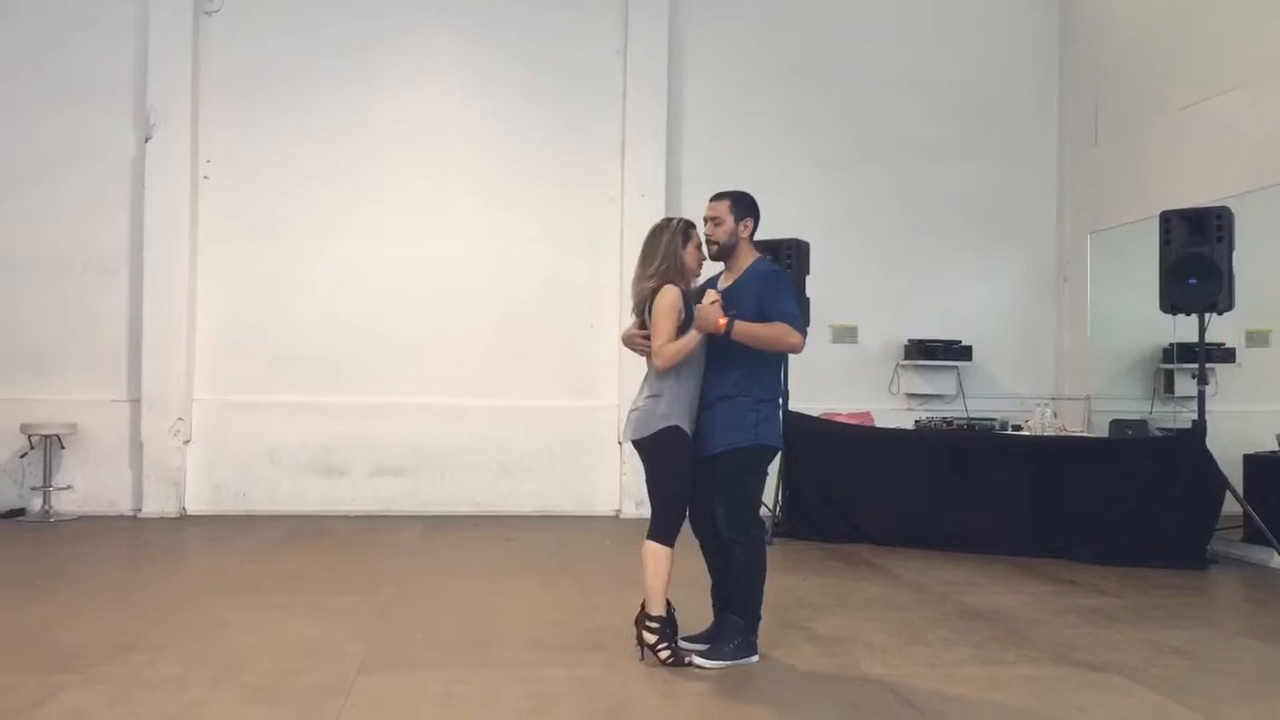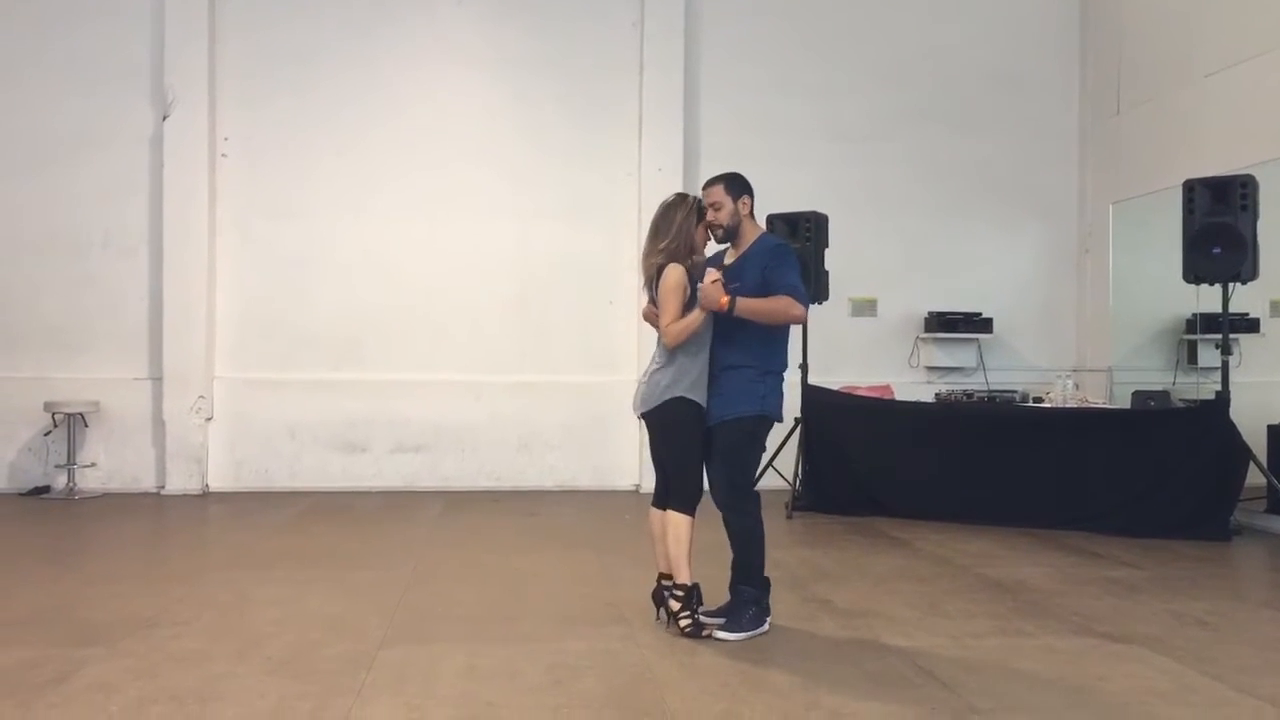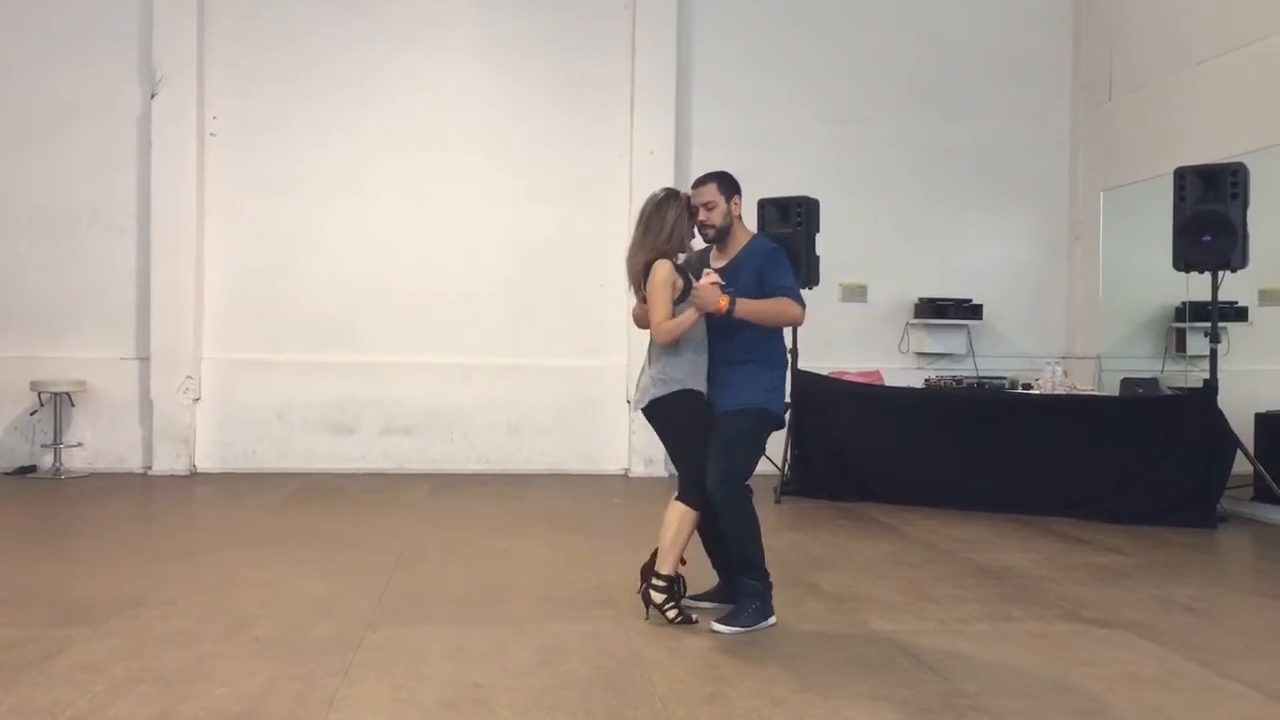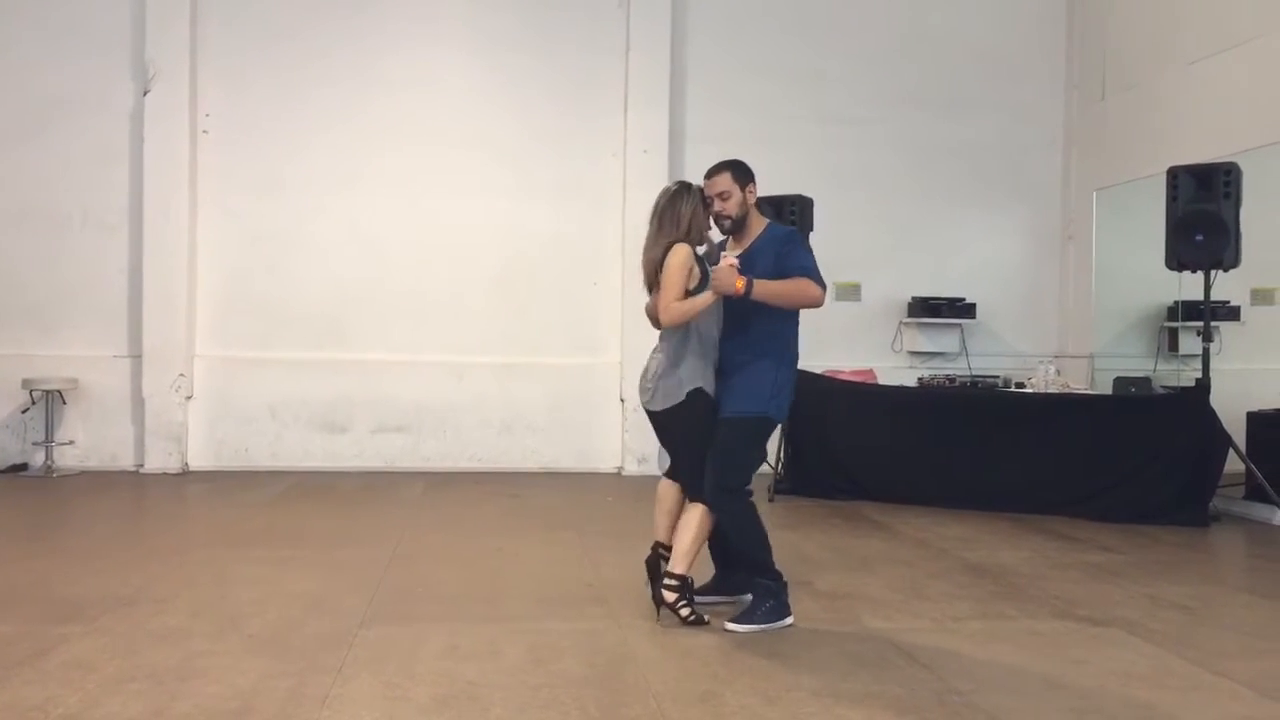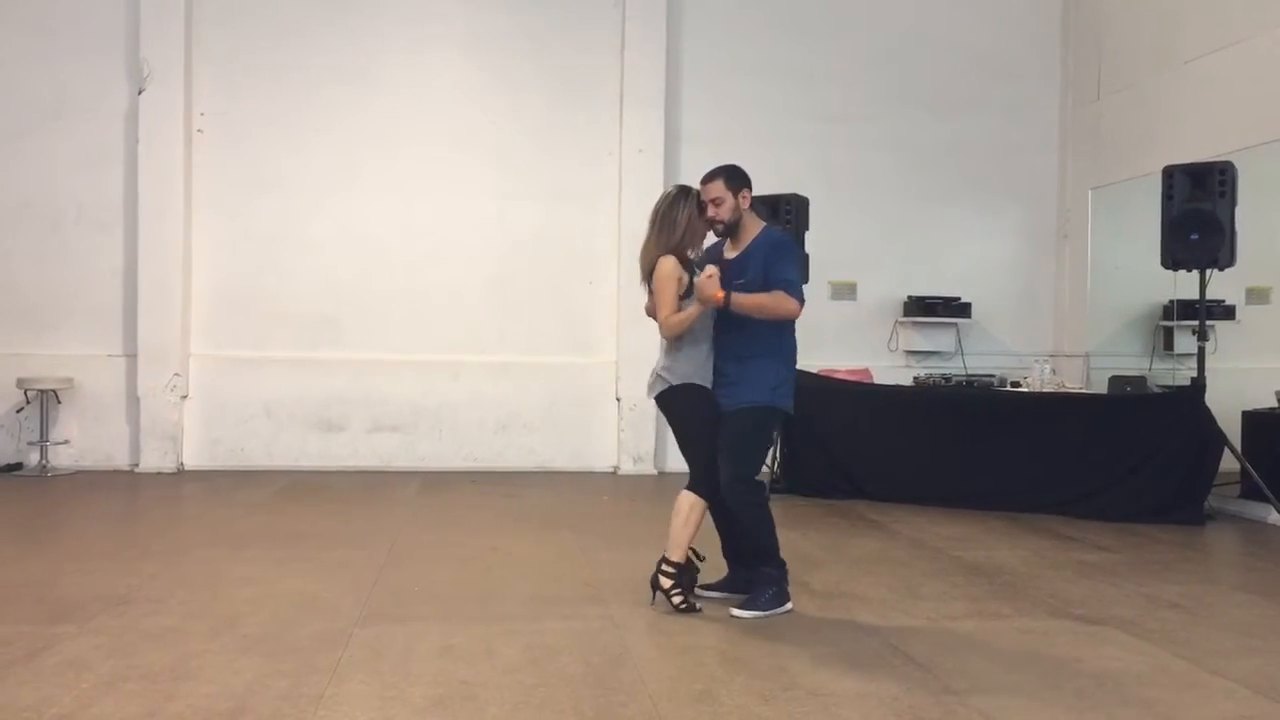
dt=1s
person 1, frame 1
left shoulder: (769, 278)
right shoulder: (710, 286)
left elbow: (793, 337)
left wrist: (724, 324)
right wrist: (636, 334)
left hip: (746, 427)
right hip: (709, 426)
left knee: (739, 526)
right knee: (705, 521)
left ankle: (742, 636)
right ankle: (724, 621)
person 1, frame 2
left shoulder: (773, 252)
right shoulder: (714, 263)
left elbow: (794, 308)
left wrist: (726, 302)
left hip: (748, 396)
right hip: (715, 395)
left knee: (735, 494)
right knee: (724, 494)
left ankle: (753, 602)
right ankle: (743, 597)
person 1, frame 3
left shoulder: (766, 254)
right shoulder: (697, 263)
left elbow: (793, 311)
left wrist: (724, 302)
right wrist: (645, 313)
left hip: (752, 391)
right hip: (711, 391)
left knee: (726, 485)
right knee: (699, 487)
left ankle: (757, 596)
right ankle: (732, 581)
person 1, frame 4
left shoulder: (783, 242)
right shoulder: (717, 252)
left elbow: (813, 292)
left wrist: (743, 285)
right wrist: (659, 308)
left hip: (758, 389)
right hip: (722, 385)
left knee: (726, 488)
right knee: (706, 481)
left ankle: (772, 596)
right ankle: (731, 576)
person 1, frame 5
left shoulder: (777, 246)
right shoulder: (713, 255)
left elbow: (789, 305)
left wrist: (723, 297)
left hip: (761, 389)
right hip: (722, 387)
left knee: (739, 481)
right knee: (719, 480)
left ankle: (774, 584)
right ankle: (744, 574)
person 2, frame 1
left shoulder: (678, 294)
right shoulder: (670, 293)
right elbow: (661, 357)
right wrist: (703, 327)
left hip: (665, 420)
right hip: (664, 422)
left knee: (665, 518)
right knee: (668, 520)
left ankle: (653, 608)
right ankle: (655, 626)
person 2, frame 2
left shoulder: (683, 270)
right shoulder: (676, 271)
right elbow: (670, 334)
right wrist: (708, 306)
left hip: (669, 395)
right hip: (675, 396)
left knee: (667, 490)
right knee: (685, 492)
left ankle: (666, 583)
right ankle: (681, 591)
person 2, frame 3
left shoulder: (671, 267)
right shoulder: (663, 267)
left elbow: (645, 318)
right elbow: (661, 332)
right wrist: (701, 306)
left hip: (674, 388)
right hip: (675, 390)
left knee: (692, 479)
right knee: (698, 485)
left ankle: (660, 564)
right ankle: (662, 584)
person 2, frame 4
left shoulder: (682, 255)
right shoulder: (682, 252)
right elbow: (668, 314)
left wrist: (718, 287)
right wrist: (716, 291)
left hip: (665, 385)
right hip: (685, 387)
left knee: (682, 469)
right knee: (707, 488)
left ankle: (661, 557)
right ankle: (673, 583)
person 2, frame 5
left shoulder: (686, 263)
right shoulder: (669, 263)
right elbow: (668, 325)
right wrist: (704, 300)
left hip: (691, 382)
right hip: (686, 384)
left knee: (704, 473)
right knee: (707, 477)
left ankle: (677, 558)
right ankle: (670, 570)
